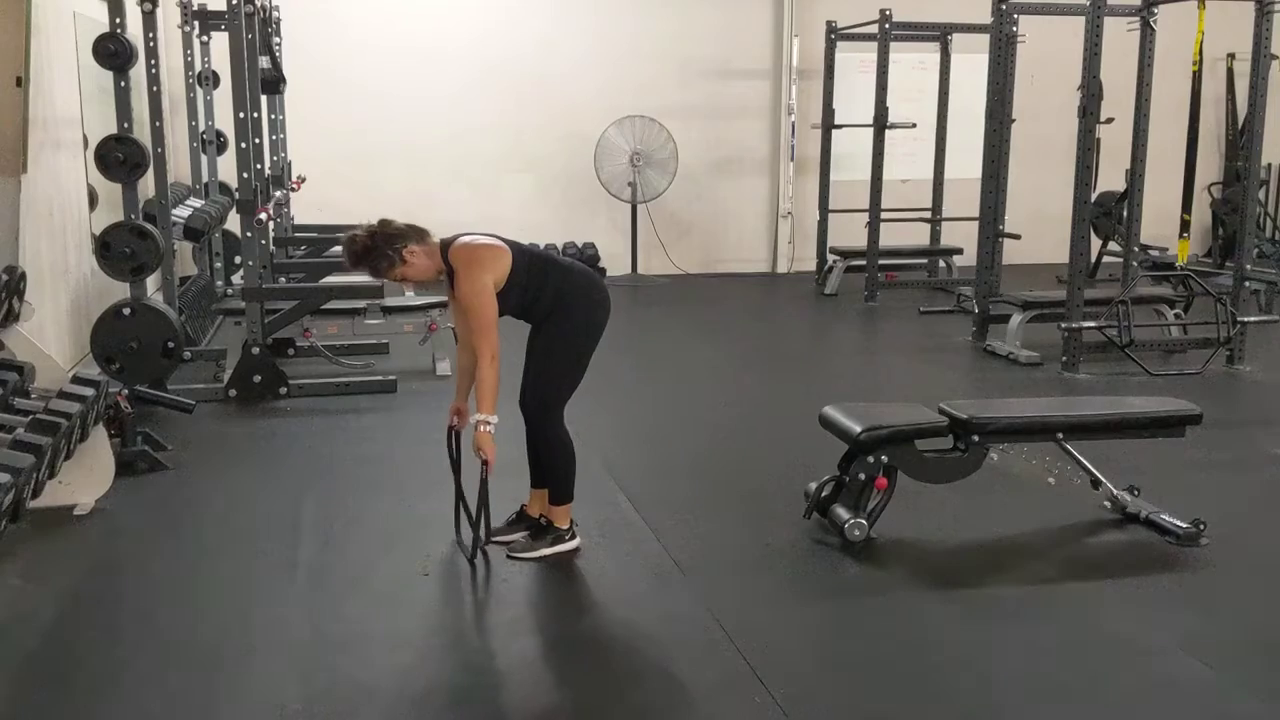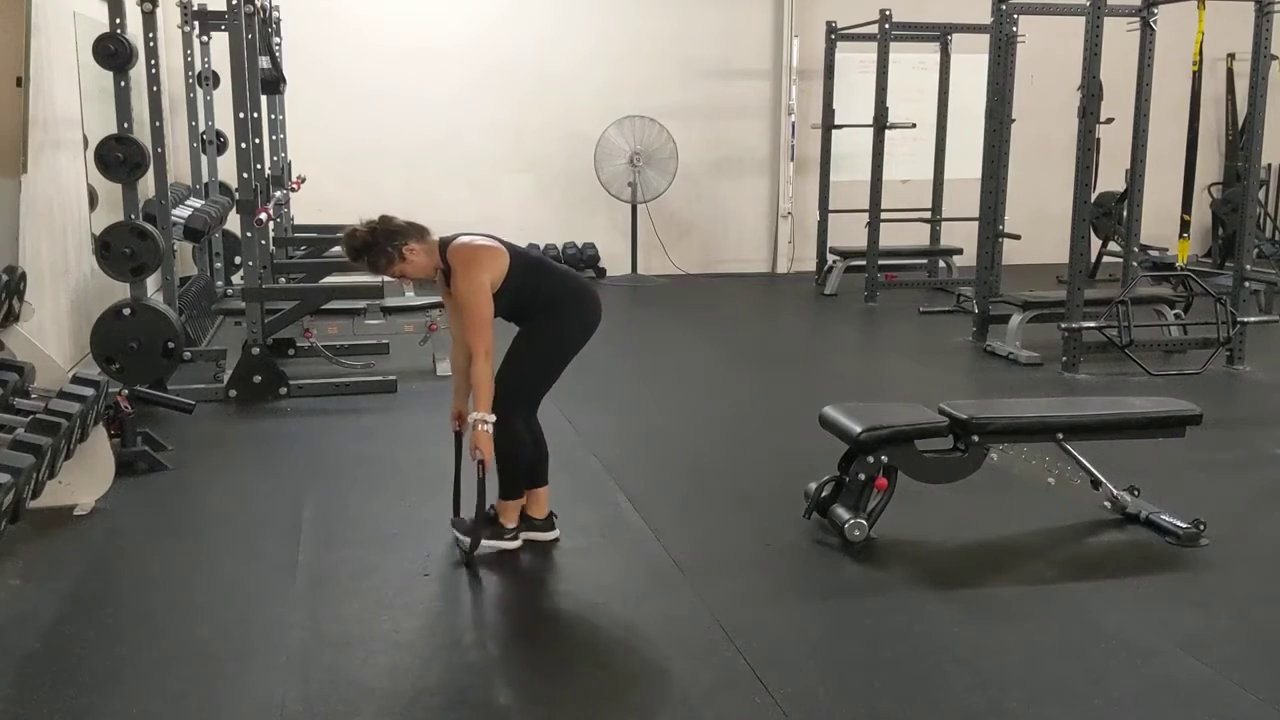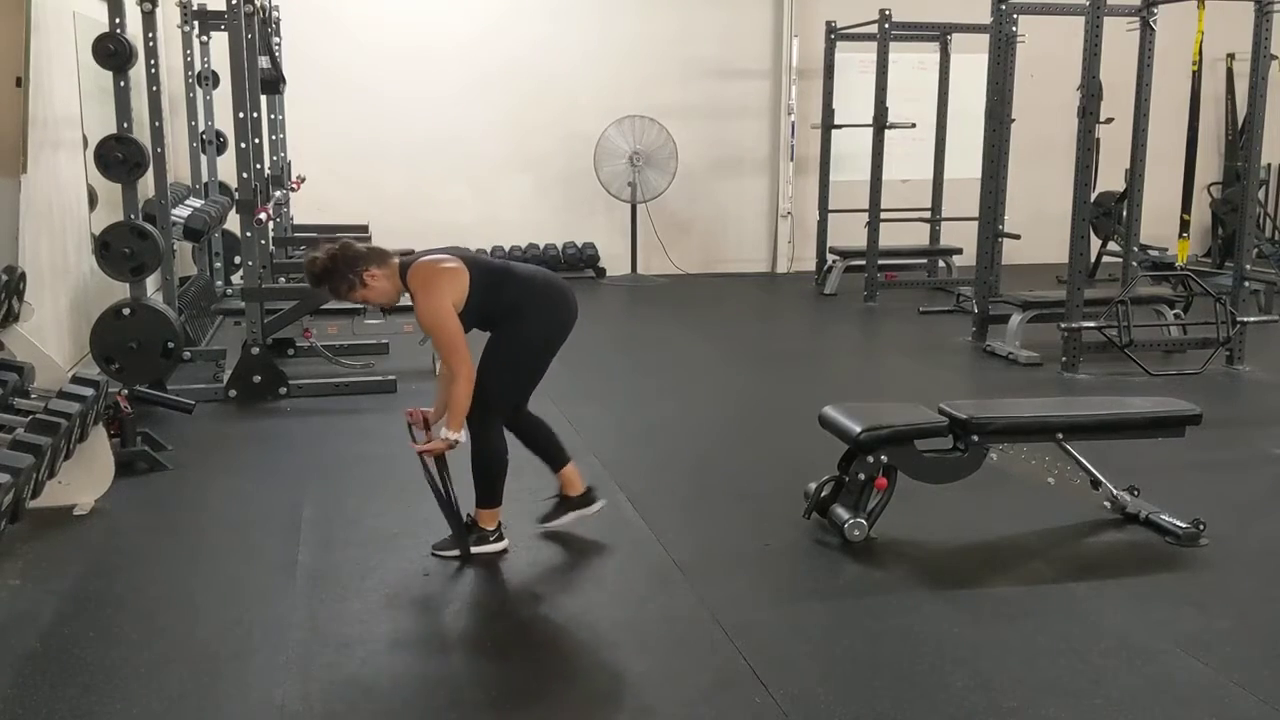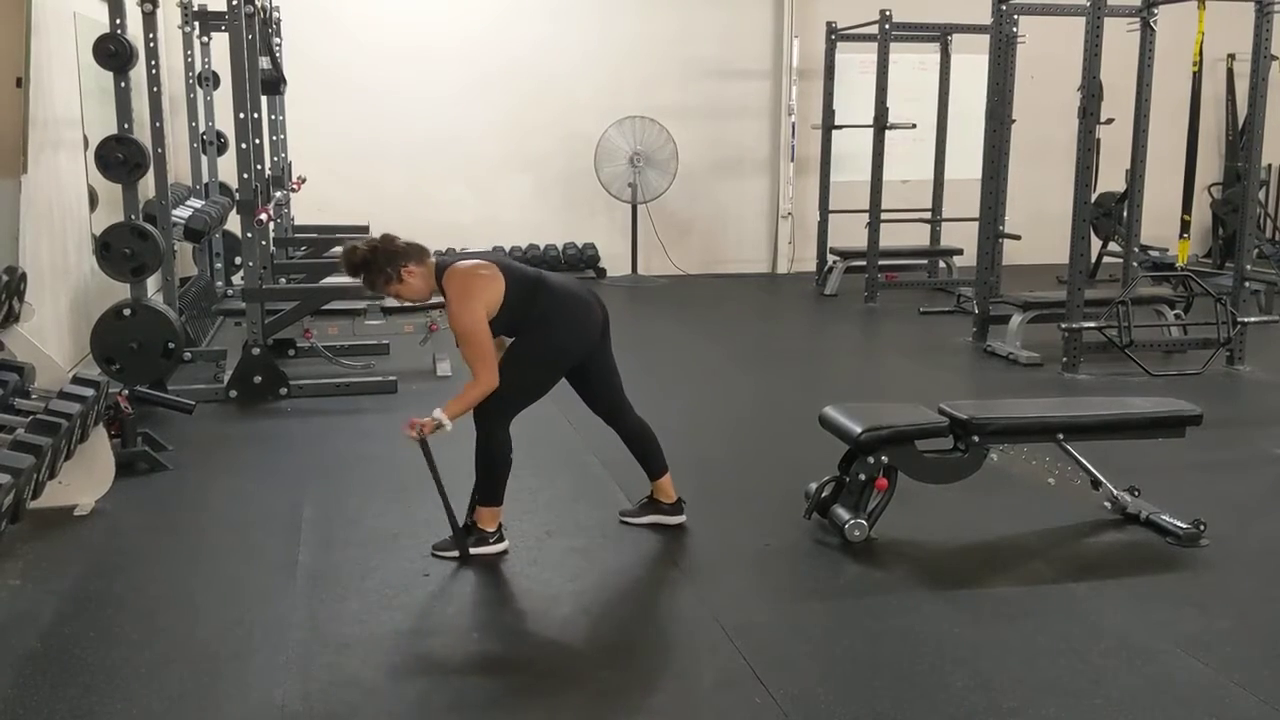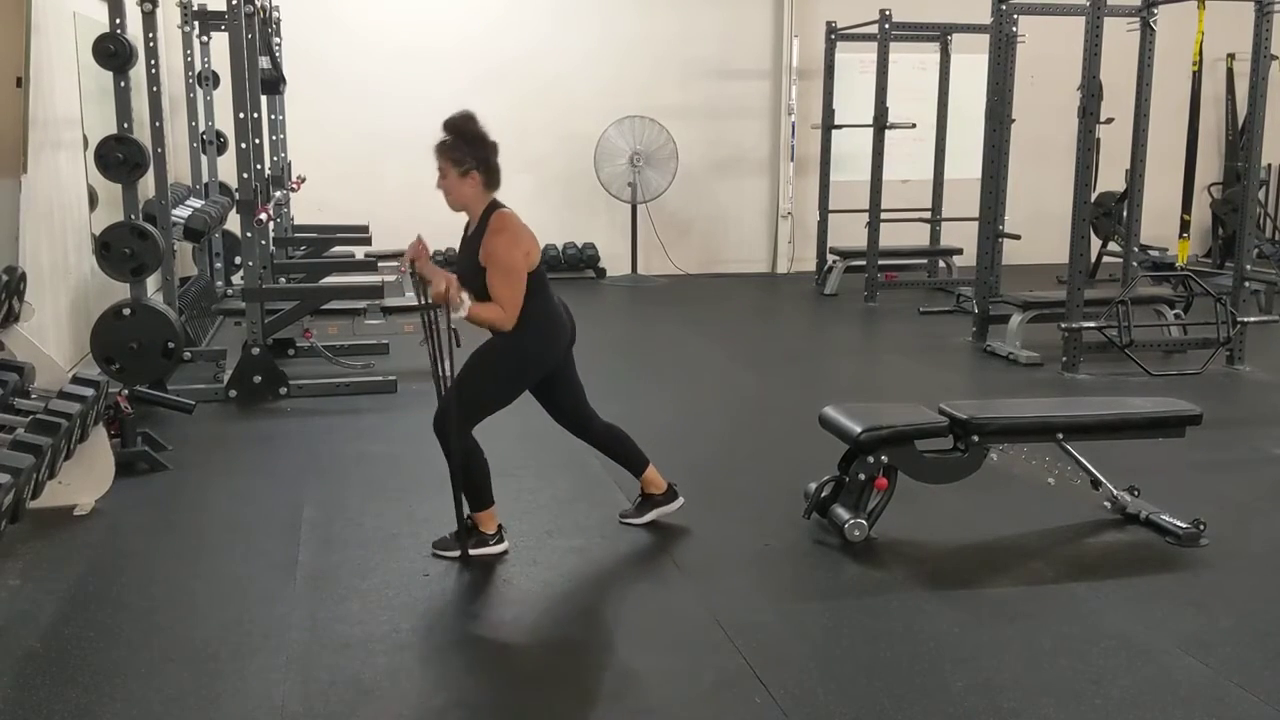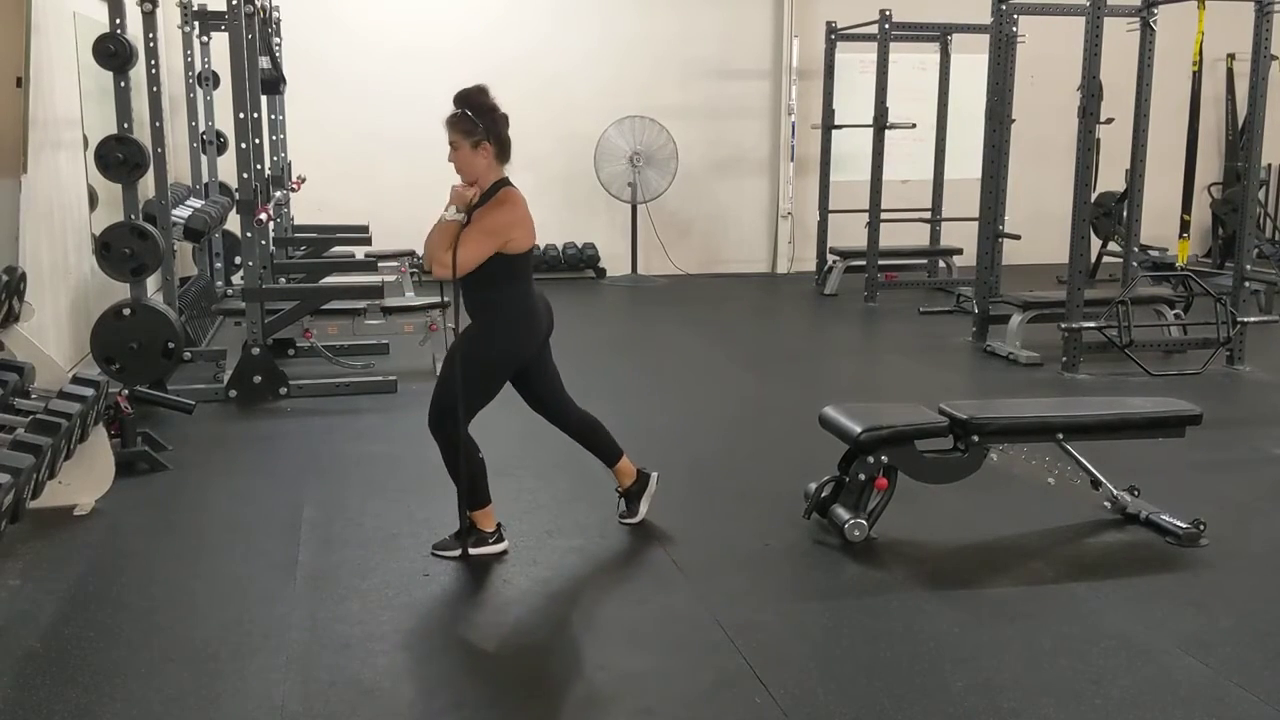
dt=0.7s
person 1, frame 1
left shoulder: (469, 266)
right shoulder: (451, 265)
left elbow: (488, 354)
right elbow: (468, 344)
left wrist: (484, 425)
right wrist: (461, 399)
left hip: (580, 306)
right hip: (557, 311)
left knee: (544, 412)
right knee: (532, 407)
left ankle: (561, 528)
right ankle: (536, 512)
person 1, frame 2
left shoulder: (467, 267)
right shoulder: (446, 267)
left elbow: (482, 353)
right elbow: (462, 344)
left wrist: (481, 423)
right wrist: (460, 403)
left hip: (570, 309)
right hip: (553, 311)
left knee: (506, 407)
right knee: (517, 408)
left ankle: (506, 524)
right ankle: (538, 515)
person 1, frame 3
left shoulder: (428, 292)
right shoulder: (416, 271)
left elbow: (463, 372)
right elbow: (453, 357)
left wrist: (450, 433)
right wrist: (439, 412)
left hip: (537, 313)
right hip: (547, 301)
left knee: (483, 418)
right knee: (508, 410)
left ankle: (487, 531)
right ankle: (575, 491)
person 1, frame 4
left shoulder: (461, 296)
right shoulder: (454, 272)
left elbow: (486, 379)
right elbow: (494, 338)
left wrist: (438, 420)
left hip: (563, 327)
right hip: (584, 311)
left knee: (491, 415)
right knee: (615, 409)
left ankle: (487, 530)
right ankle: (667, 500)
person 1, frame 5
left shoulder: (502, 234)
right shoulder: (479, 224)
left elbow: (503, 318)
right elbow: (479, 298)
left wrist: (454, 299)
right wrist: (430, 272)
left hip: (531, 342)
right hip: (545, 333)
left knee: (451, 422)
right knee: (580, 418)
left ankle: (486, 532)
right ankle: (658, 490)
person 1, frame 6
left shoulder: (503, 209)
right shoulder: (483, 198)
left elbow: (442, 266)
right elbow: (432, 256)
left wrist: (454, 212)
right wrist: (455, 210)
left hip: (502, 331)
right hip: (521, 323)
left knee: (446, 421)
right knee: (558, 407)
left ankle: (484, 532)
right ankle: (633, 480)
